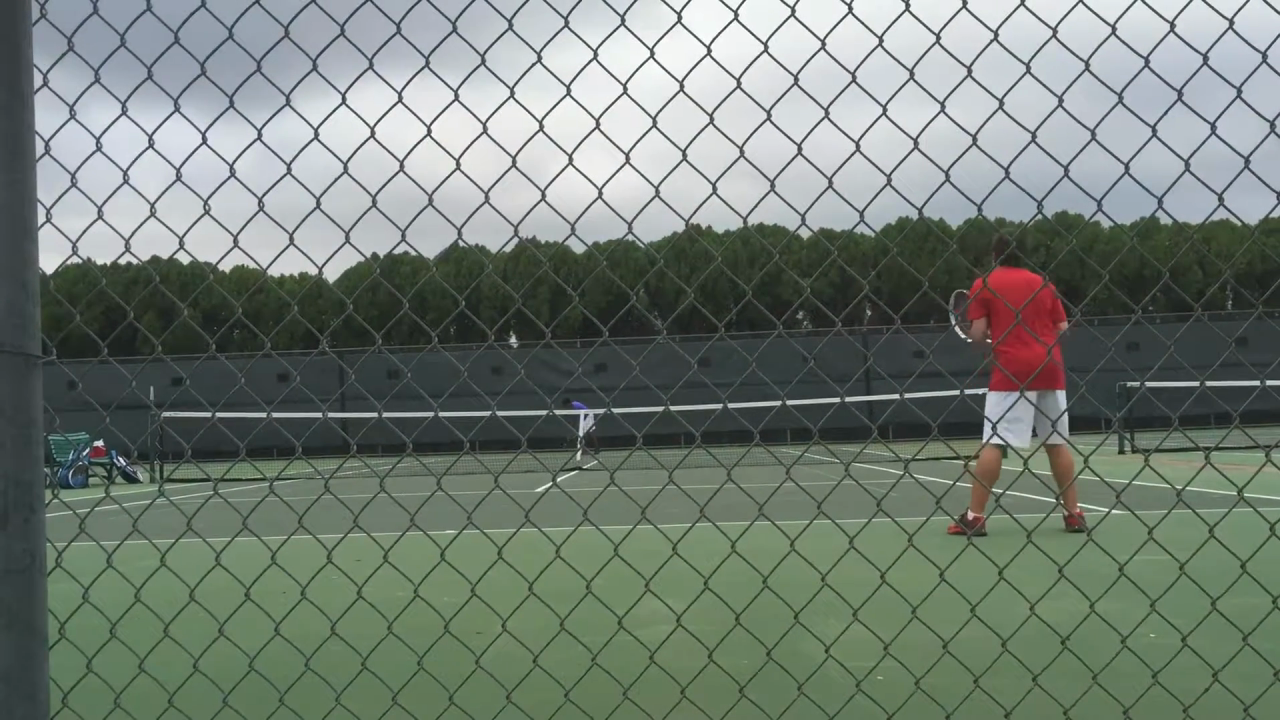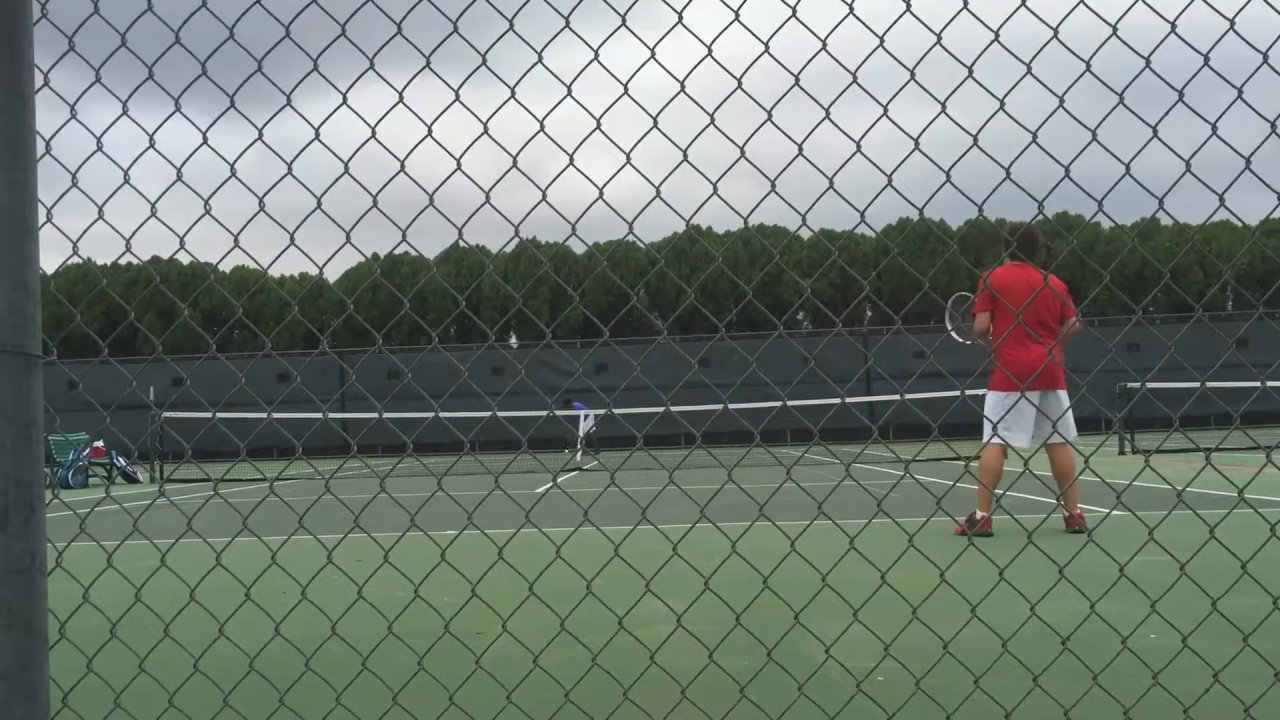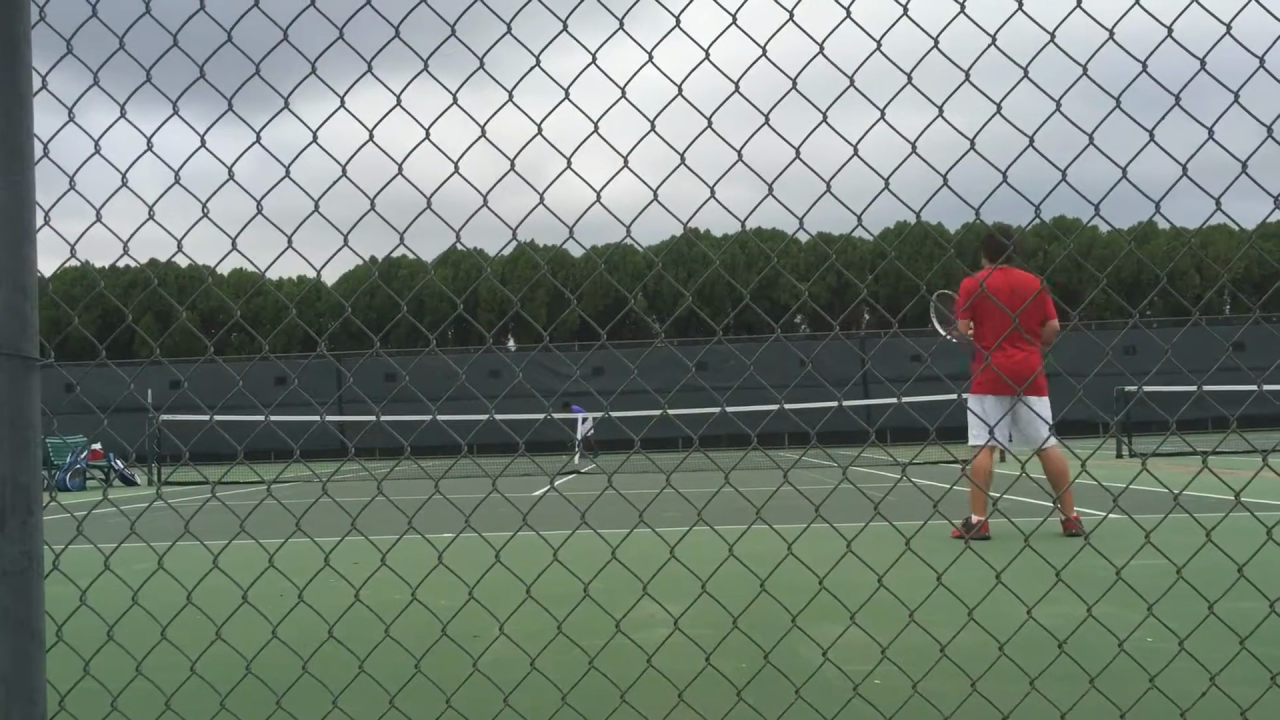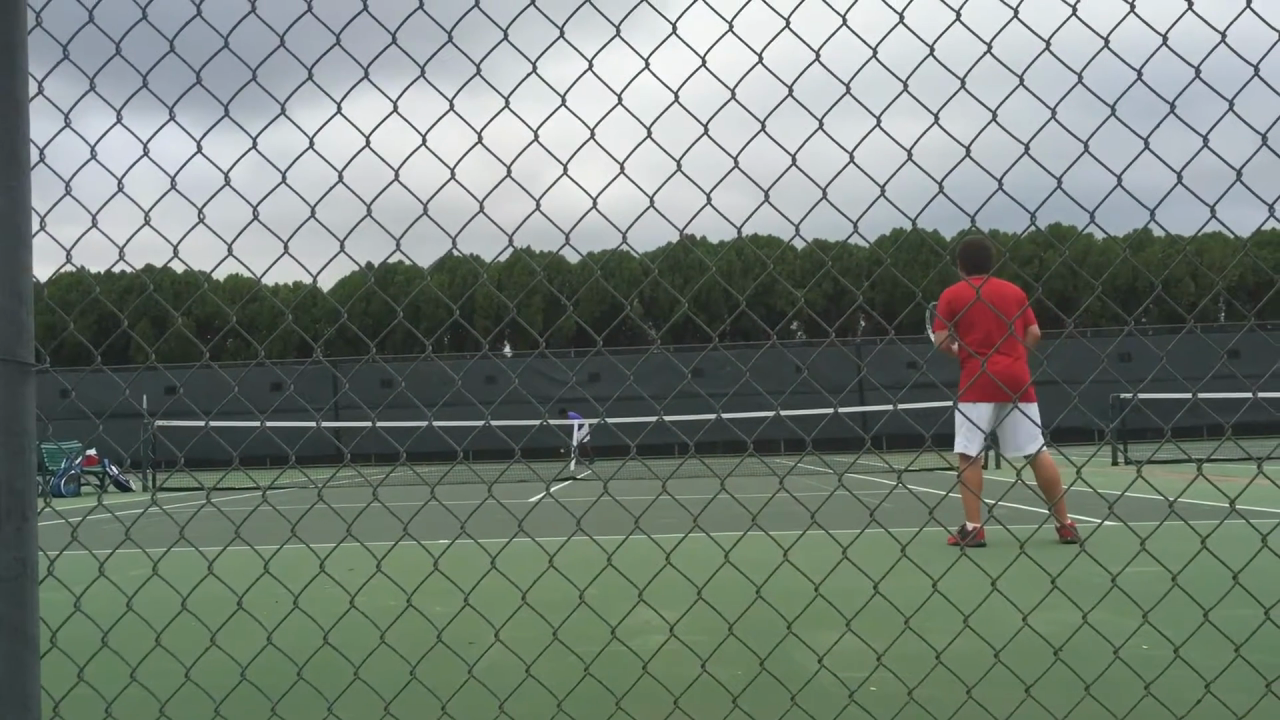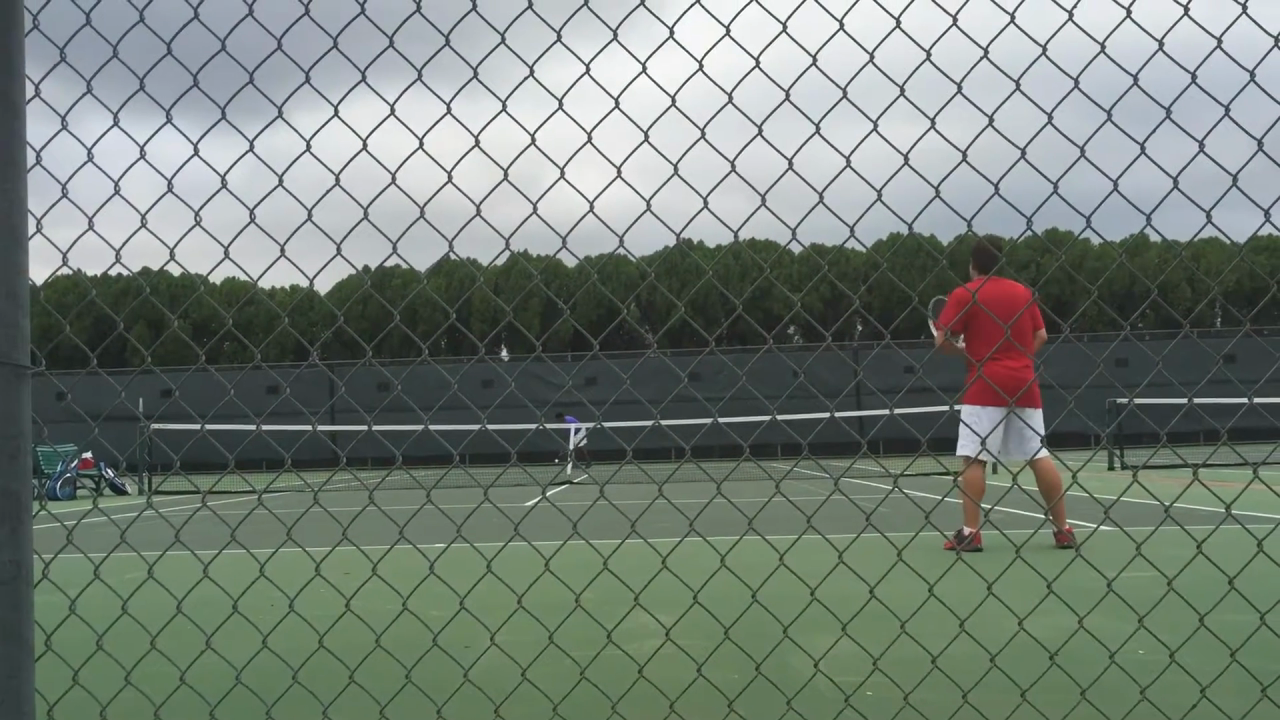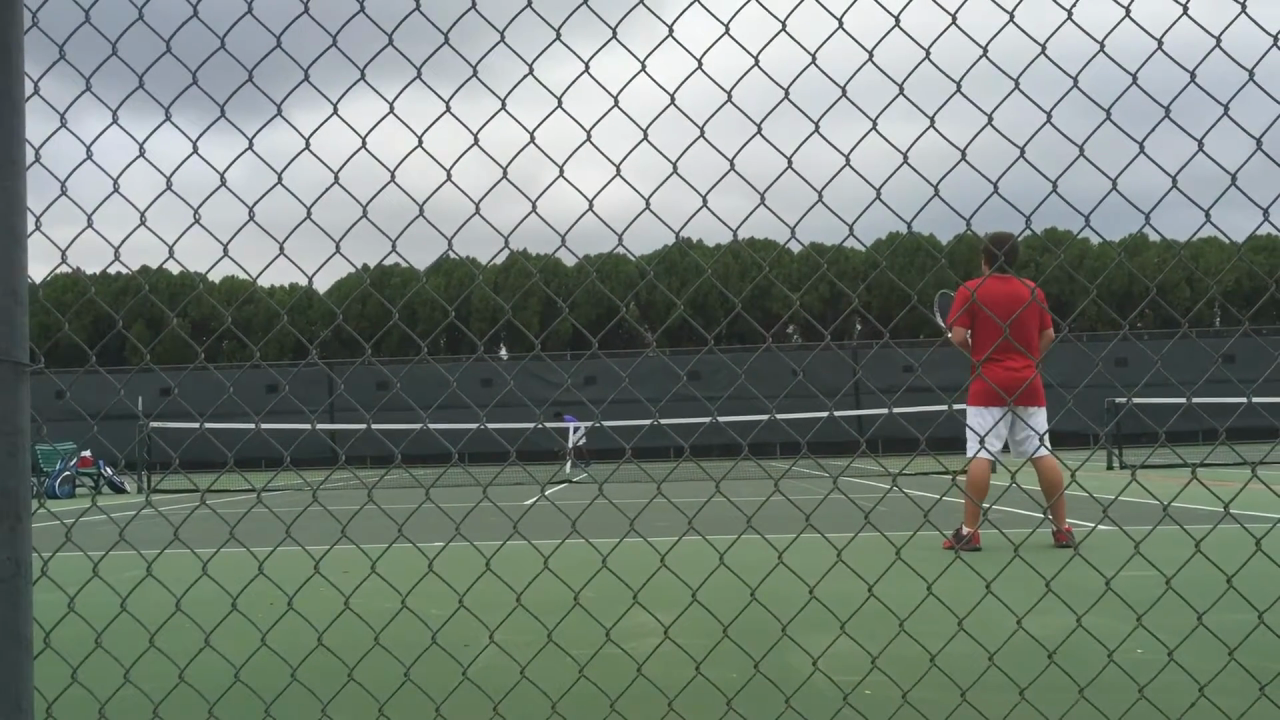
dt=0.3s
person 1, frame 1
left shoulder: (984, 284)
right shoulder: (1043, 284)
left elbow: (978, 333)
right elbow: (1062, 328)
left wrist: (989, 340)
left hip: (1011, 371)
right hip: (1049, 369)
left knee: (994, 442)
right knee: (1057, 442)
left ankle: (974, 516)
right ankle: (1073, 513)
person 1, frame 2
left shoulder: (991, 279)
right shoulder: (1054, 283)
left elbow: (981, 327)
right elbow: (1073, 325)
left wrist: (989, 339)
left hip: (1010, 372)
right hip: (1049, 371)
left knee: (996, 441)
right knee: (1059, 441)
left ankle: (982, 516)
right ankle: (1073, 514)
person 1, frame 3
left shoulder: (972, 284)
right shoulder: (1035, 283)
left elbow: (962, 329)
right elbow: (1052, 328)
left hip: (990, 375)
right hip: (1029, 374)
left knee: (983, 445)
right knee: (1046, 444)
left ankle: (978, 520)
right ankle: (1070, 516)
person 1, frame 4
left shoulder: (952, 295)
right shoulder: (1014, 291)
left elbow: (942, 343)
right elbow: (1034, 334)
left hip: (978, 383)
right hip: (1018, 380)
left knee: (969, 454)
right knee: (1037, 452)
left ankle: (973, 527)
right ankle: (1065, 523)
person 1, frame 5
left shoulder: (964, 295)
right shoulder: (1024, 293)
left elbow: (942, 340)
right elbow: (1041, 337)
left wrist: (963, 349)
left hip: (985, 386)
right hip: (1024, 384)
left knee: (975, 457)
right knee: (1040, 455)
left ankle: (970, 532)
right ankle: (1063, 529)
person 1, frame 6
left shoulder: (970, 291)
right shoulder: (1033, 291)
left elbow: (958, 337)
right elbow: (1049, 336)
left hip: (988, 385)
right hip: (1028, 384)
left knee: (980, 456)
right knee: (1043, 454)
left ankle: (970, 531)
right ankle: (1062, 528)
